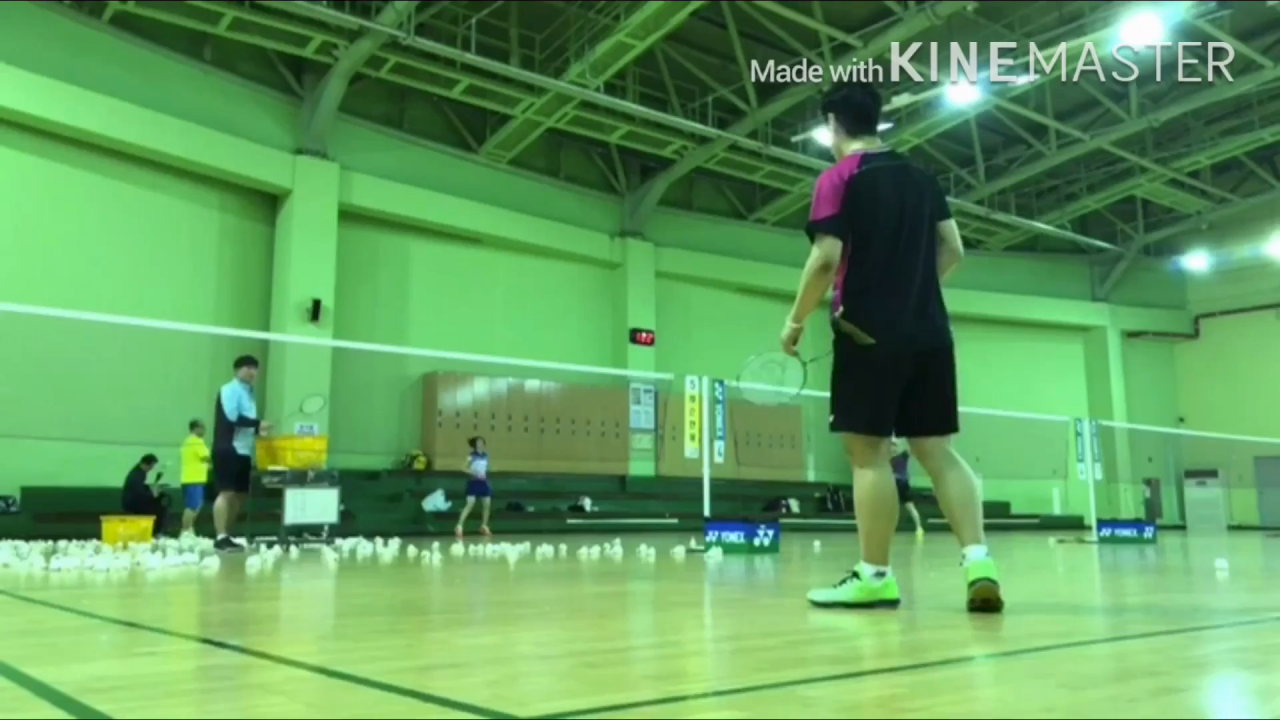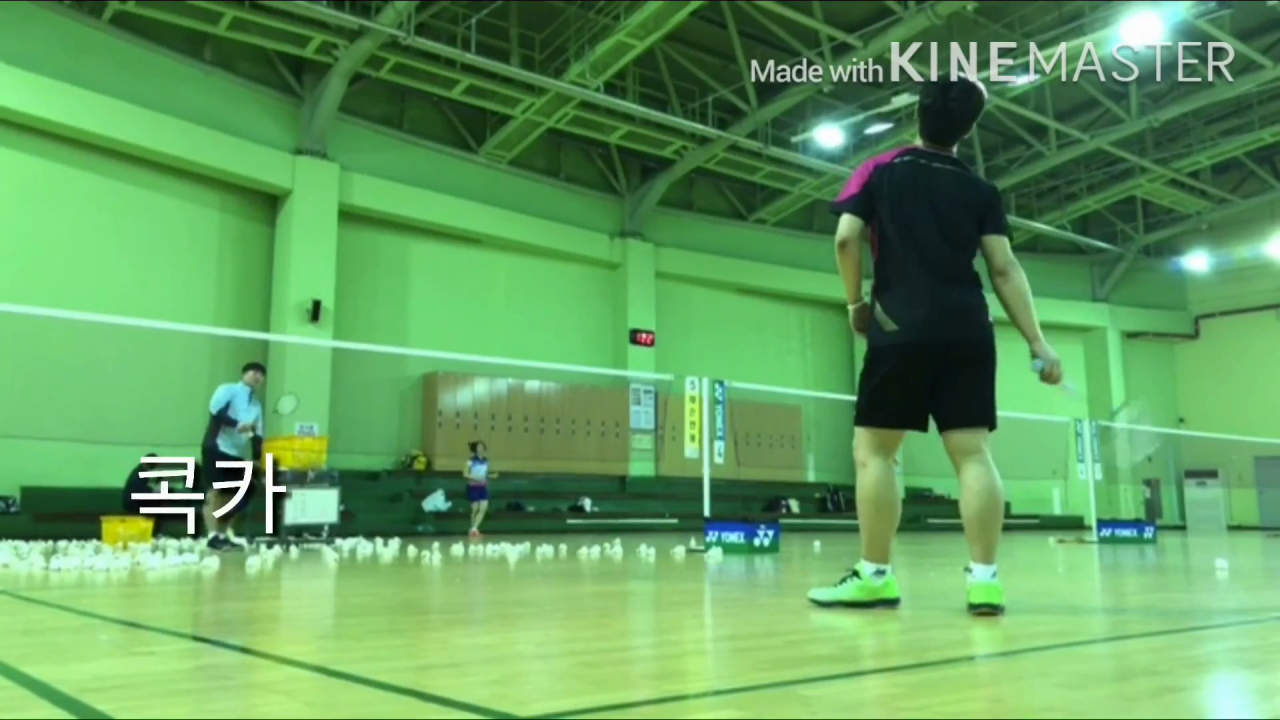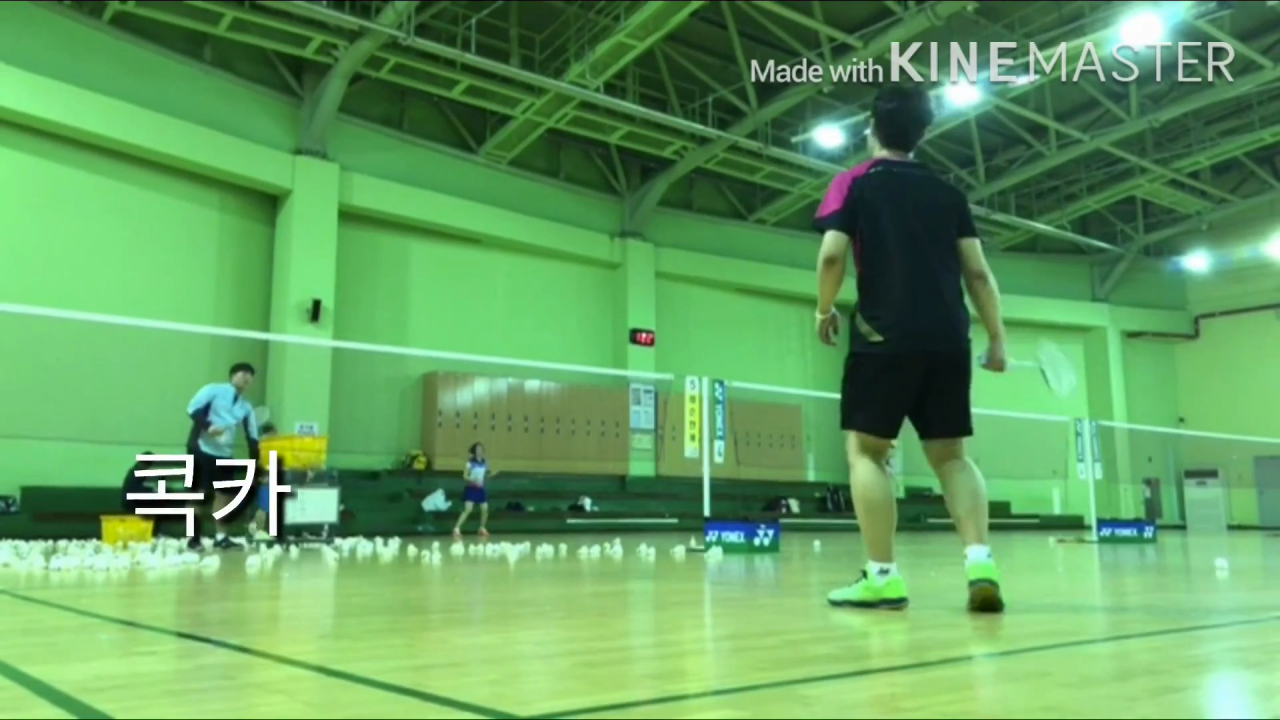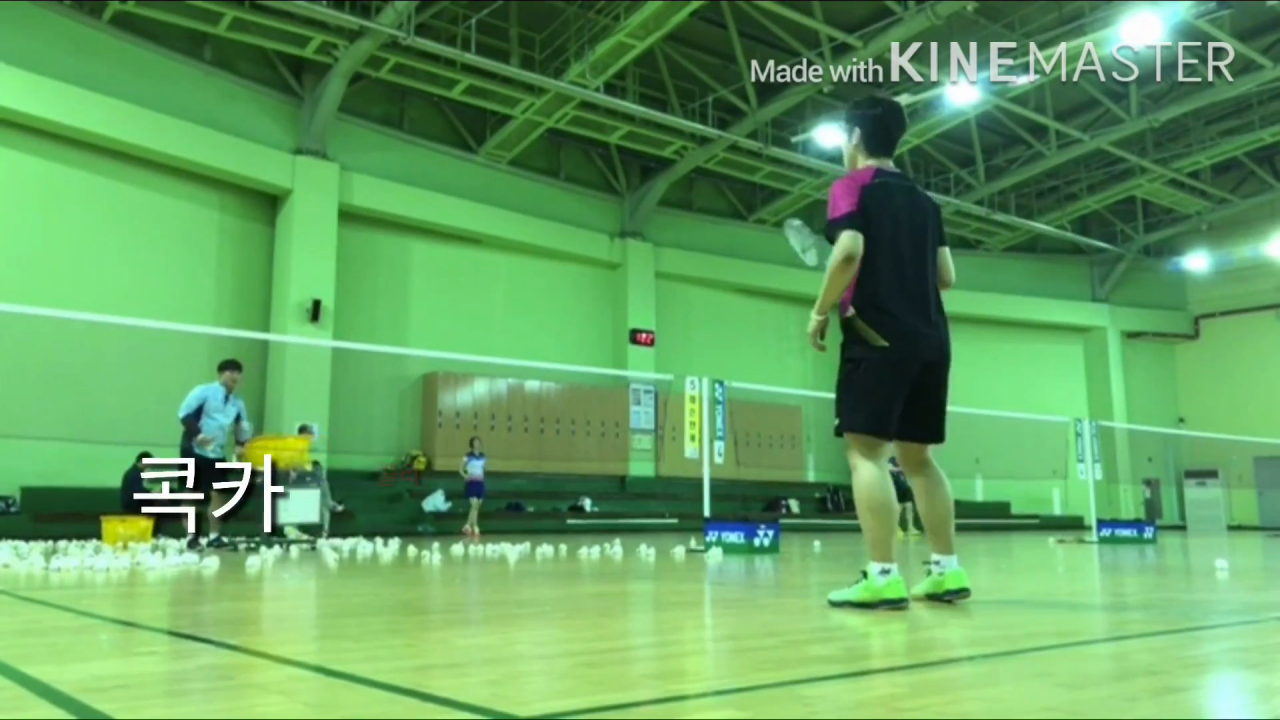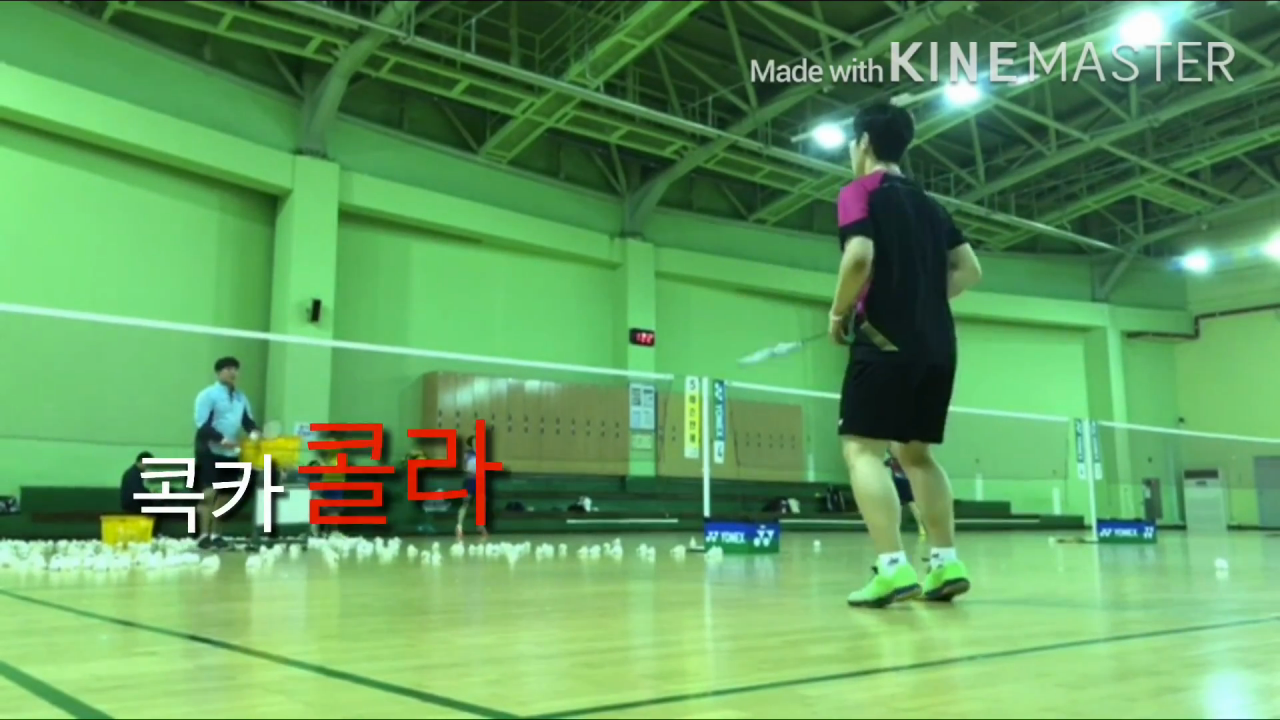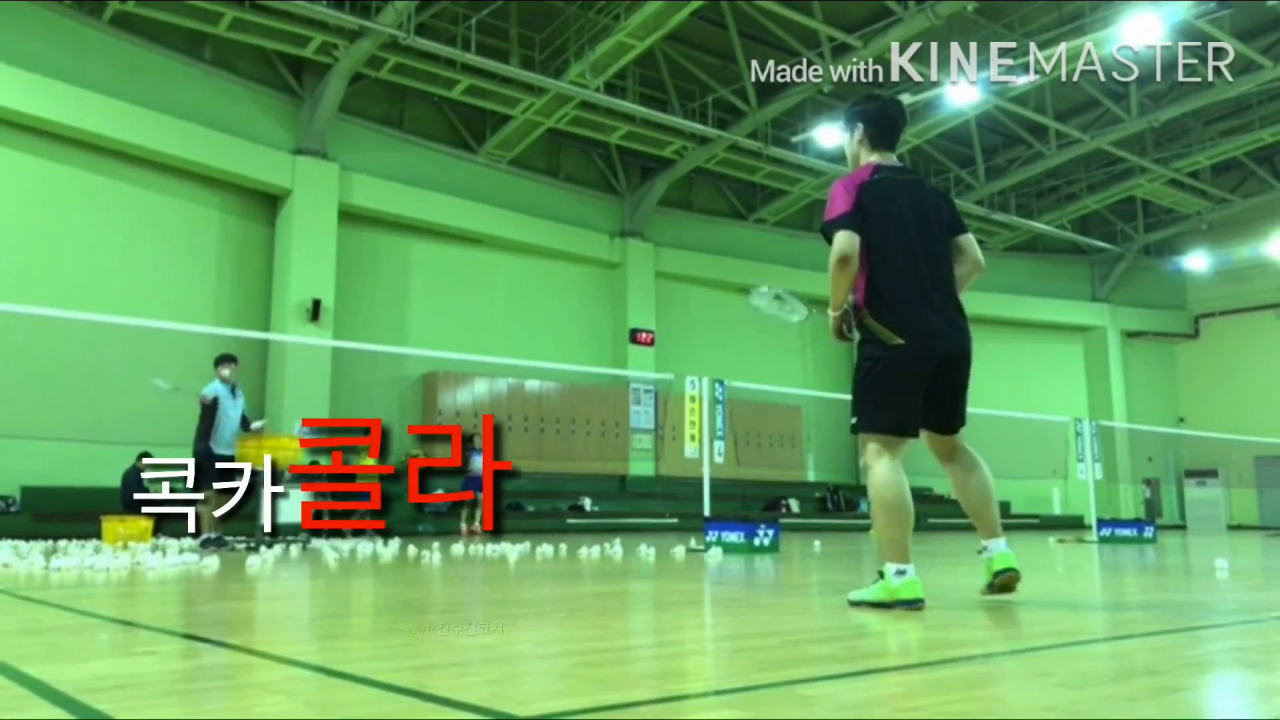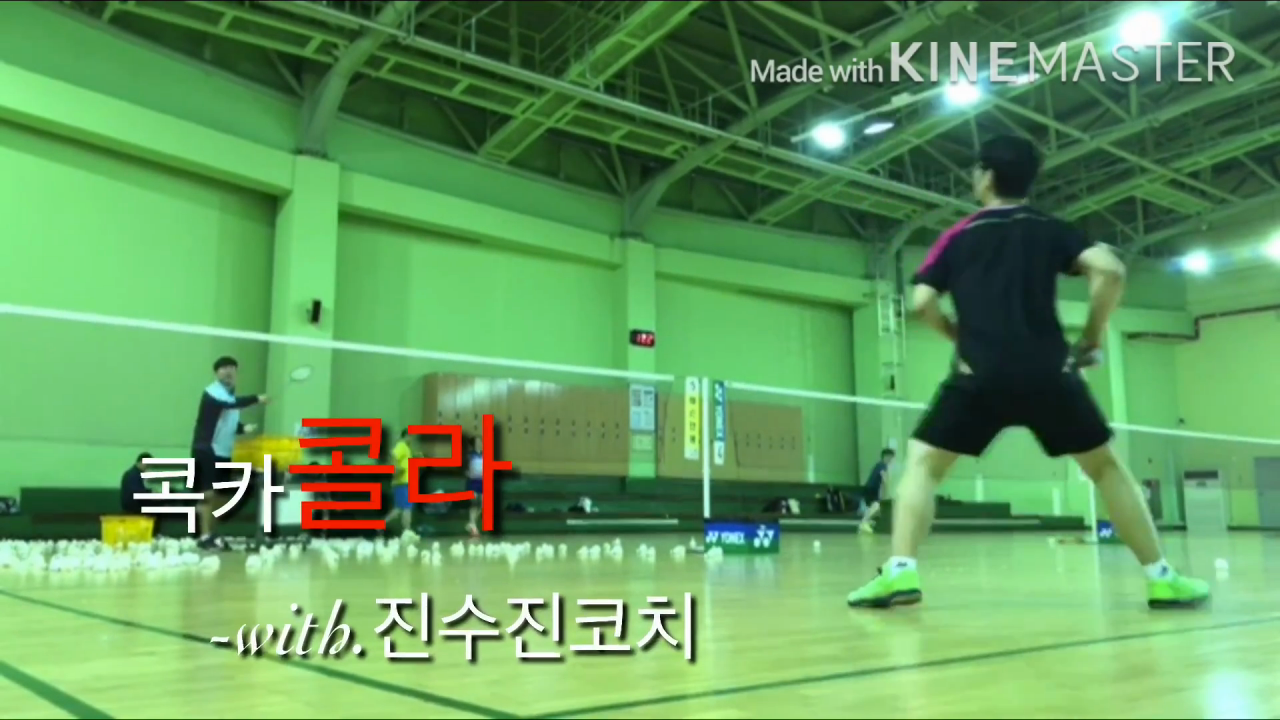
dt=0.5s
person 1, frame 1
left shoulder: (838, 179)
right shoulder: (921, 179)
left elbow: (825, 260)
right elbow: (952, 250)
left wrist: (795, 319)
left hip: (870, 336)
right hip: (929, 334)
left knee: (868, 455)
right knee: (939, 452)
left ankle: (874, 577)
right ankle: (978, 562)
person 1, frame 2
left shoulder: (878, 172)
right shoulder: (980, 191)
left elbow: (846, 238)
right elbow: (1004, 269)
left wrist: (856, 300)
right wrist: (1038, 344)
left hip: (900, 330)
right hip: (967, 333)
left knee: (873, 449)
right knee: (972, 452)
left ankle: (875, 575)
right ankle: (984, 578)
person 1, frame 3
left shoulder: (853, 183)
right shoulder: (948, 193)
left elbow: (832, 254)
right elbow: (978, 273)
left wrist: (824, 310)
right wrist: (995, 338)
left hip: (882, 337)
right hip: (948, 338)
left knee: (866, 450)
right knee: (949, 454)
left ankle: (882, 577)
right ankle: (980, 560)
person 1, frame 4
left shoulder: (852, 187)
right shoulder: (924, 201)
left elbow: (849, 252)
right elbow: (946, 276)
left wrist: (821, 311)
left hip: (876, 340)
right hip: (930, 341)
left knee: (866, 453)
right knee: (917, 457)
left ankle: (882, 576)
right ankle: (948, 569)
person 1, frame 5
left shoulder: (860, 194)
right shoulder: (927, 204)
left elbow: (859, 258)
right elbow: (968, 269)
left wrist: (839, 313)
left hip: (885, 344)
right hip: (938, 345)
left knee: (863, 453)
right knee: (916, 454)
left ankle: (894, 569)
right ankle: (946, 563)
person 1, frame 6
left shoulder: (852, 187)
right shoulder: (931, 193)
left elbow: (845, 252)
right elbow: (972, 261)
left wrist: (838, 308)
left hip: (892, 337)
right hip: (951, 336)
left knee: (881, 451)
right knee: (950, 445)
left ankle: (898, 578)
right ankle: (997, 552)
person 1, frame 7
left shoulder: (957, 238)
right shoulder: (1054, 230)
left elbow: (921, 302)
right elbow: (1109, 270)
right wrist: (1092, 335)
left hip: (979, 376)
right hip: (1047, 370)
left knee: (921, 465)
right knee: (1106, 466)
left ankle: (897, 574)
right ankle: (1160, 576)
person 2, frame 1
left shoulder: (249, 395)
right shoulder: (229, 390)
right elbow: (232, 417)
left wrist: (258, 428)
right wrist: (258, 424)
left hip: (243, 451)
right hip: (227, 449)
left knee: (238, 494)
right knee: (225, 492)
left ankle: (225, 536)
right ankle: (220, 538)
person 2, frame 2
left shoulder: (256, 404)
right shoulder: (228, 390)
left elbow: (257, 434)
right elbow: (215, 409)
left wrist: (256, 459)
right wrist: (236, 424)
left hip: (237, 454)
right hip: (217, 448)
left knee: (230, 495)
right knee: (214, 491)
left ankle: (222, 535)
right ankle: (212, 536)
person 2, frame 3
left shoulder: (246, 406)
right shoulder: (213, 390)
left elbow: (252, 436)
right elbow: (193, 409)
left wrist: (256, 462)
right wrist: (208, 427)
left hip: (224, 454)
right hip: (201, 449)
left knee: (224, 494)
right knee: (197, 493)
left ankle: (221, 536)
right ankle: (194, 537)
person 2, frame 4
left shoulder: (238, 403)
right shoulder: (203, 392)
left elbow: (242, 430)
right elbow: (184, 413)
left wrist: (240, 444)
right wrist: (197, 434)
left hip: (218, 455)
right hip: (194, 451)
left knee: (219, 494)
left ankle: (214, 536)
right ankle: (192, 537)
person 2, frame 5
left shoulder: (241, 398)
right shoulder: (208, 395)
left elbow: (247, 420)
right elbow: (202, 423)
left wrist: (253, 431)
right wrist: (221, 438)
left hip: (231, 454)
right hip: (209, 451)
right knee: (209, 493)
left ankle: (215, 535)
right ankle: (204, 536)
person 2, frame 6
left shoulder: (238, 393)
right shoulder: (213, 390)
right elbow: (208, 399)
left wrist: (251, 425)
right wrist: (205, 400)
left hip: (228, 451)
right hip: (208, 449)
left knee: (222, 494)
right knee: (208, 493)
left ankle: (216, 534)
right ankle: (205, 536)
person 2, frame 7
left shoulder: (230, 394)
right shoulder: (212, 391)
right elbow: (231, 404)
left wrist: (242, 428)
right wrist: (256, 399)
left hip: (224, 452)
right hip: (207, 449)
left knee: (217, 495)
right knee: (207, 493)
left ankle: (211, 534)
right ankle: (204, 536)
